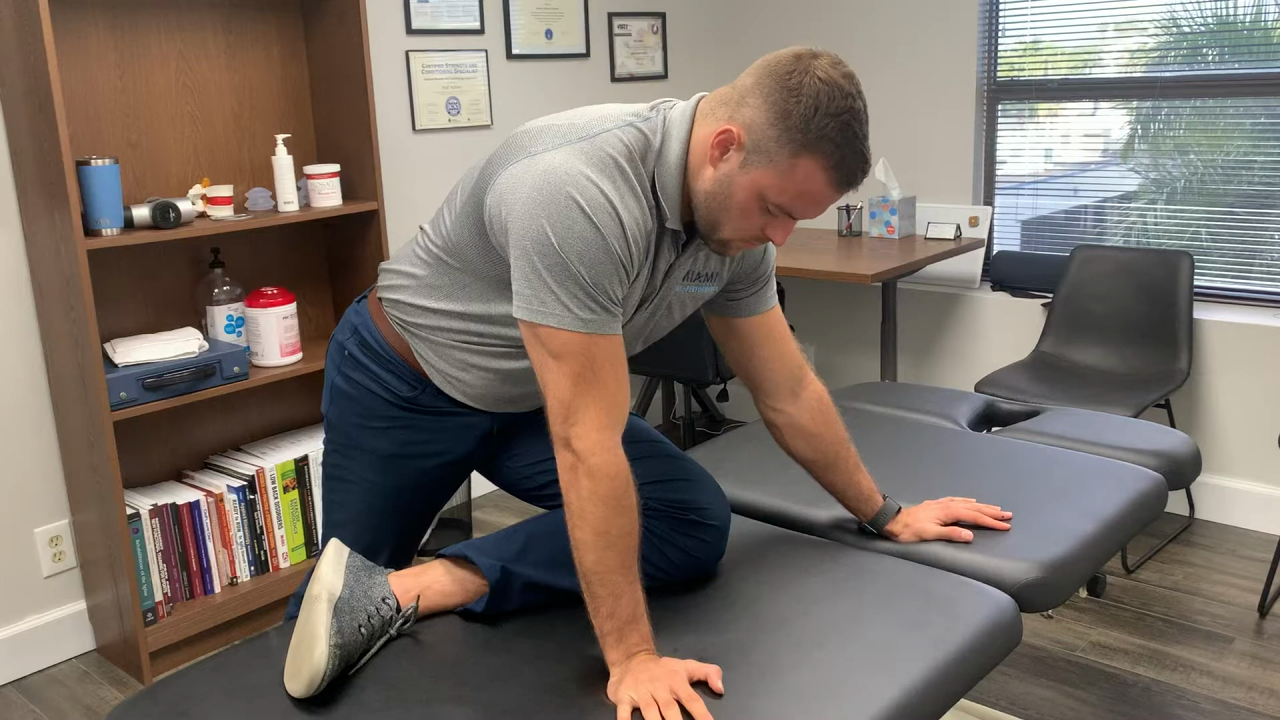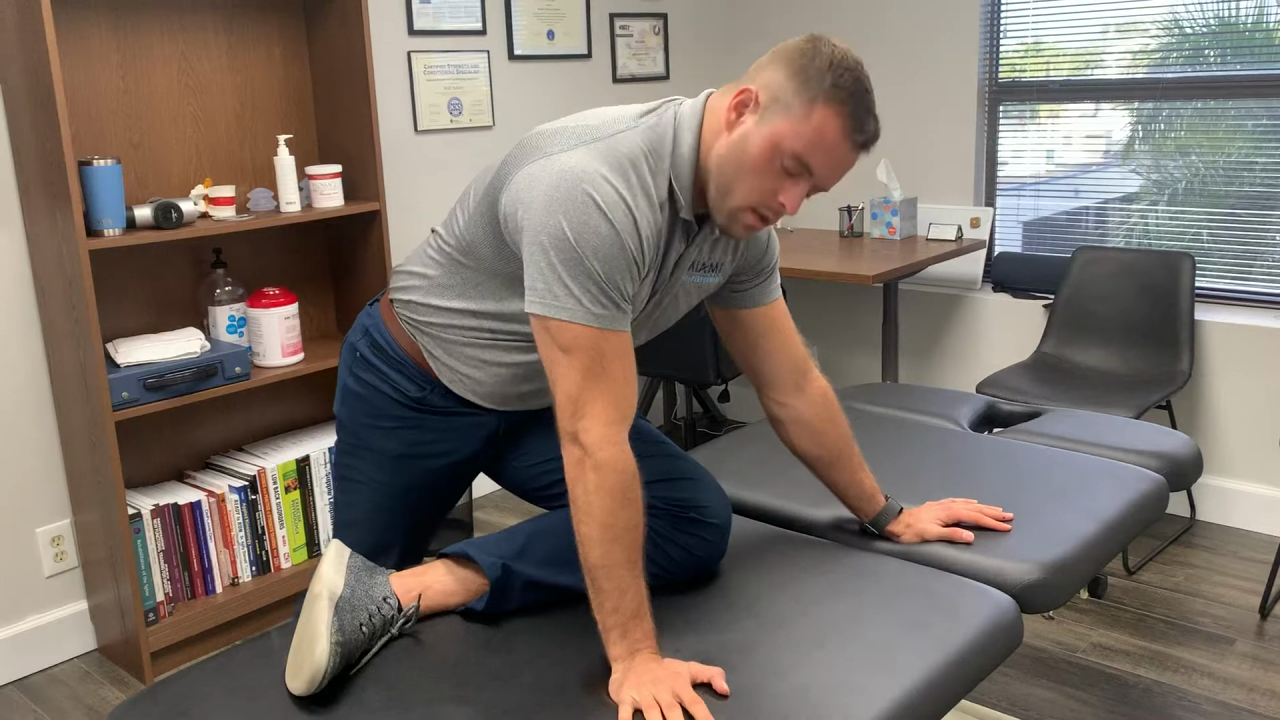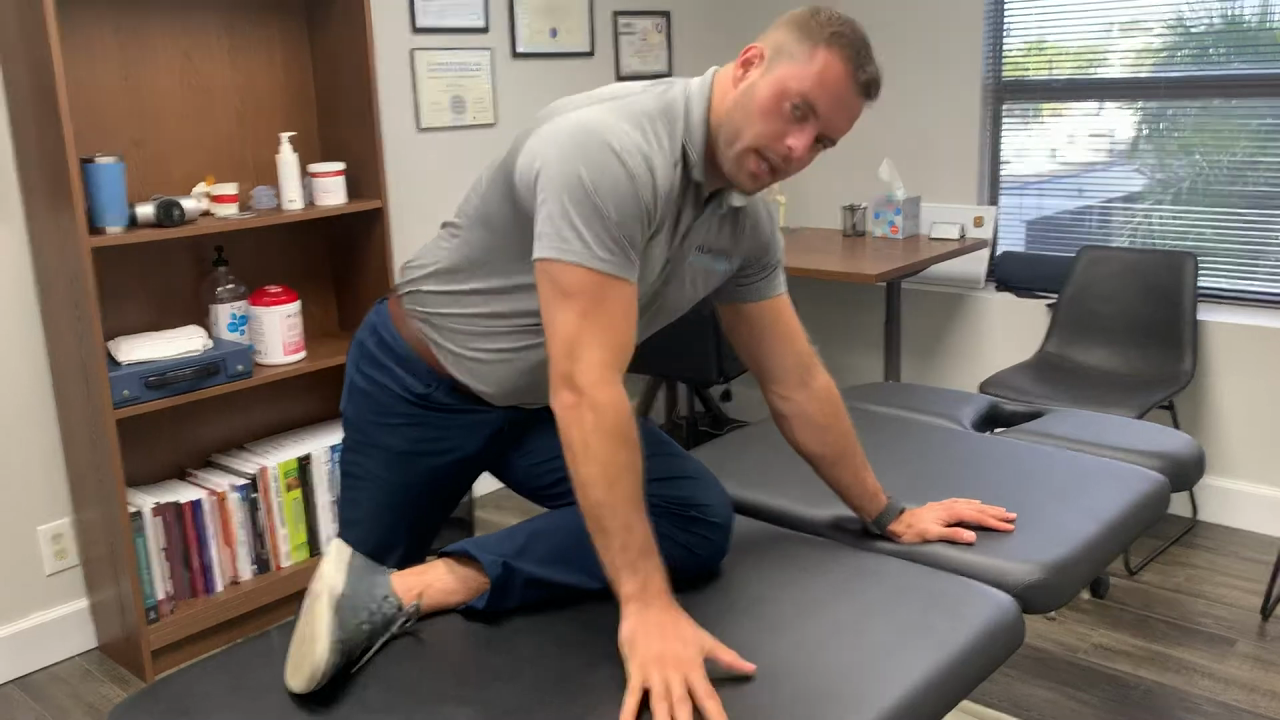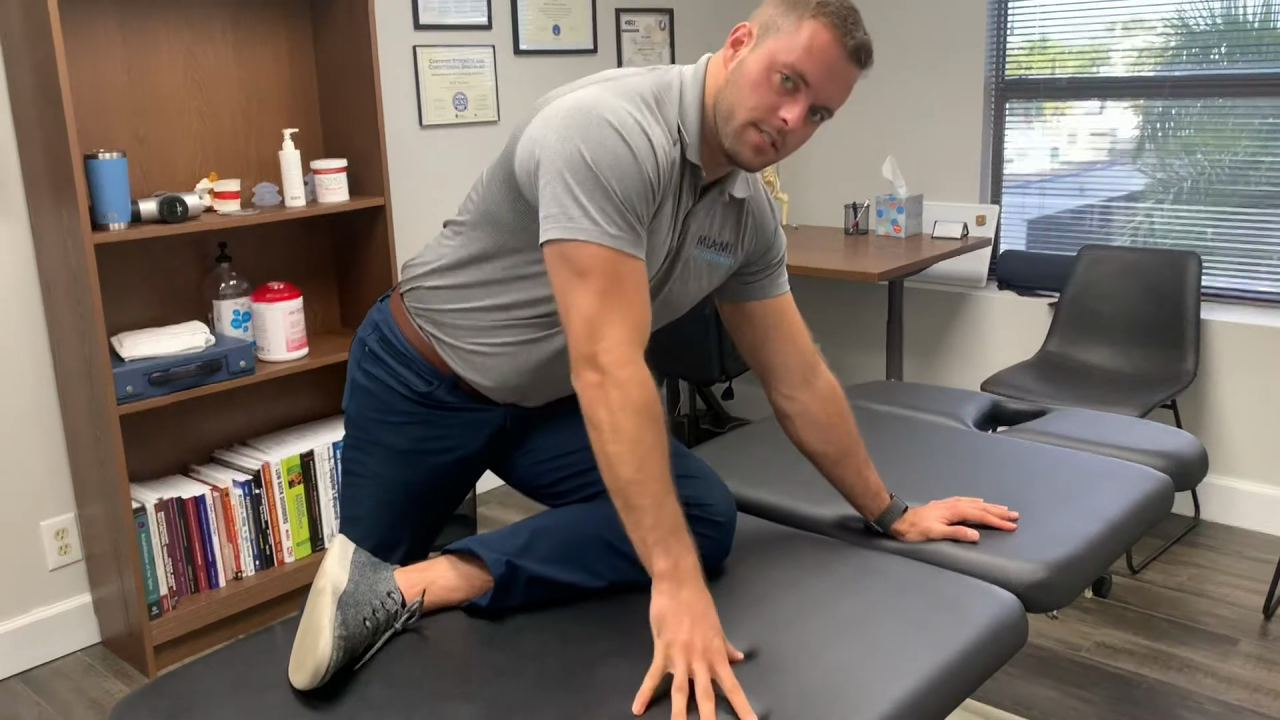
dt=0.3s
person 1, frame 1
left shoulder: (734, 223)
right shoulder: (579, 190)
left elbow: (788, 394)
right elbow: (589, 447)
left wrist: (886, 515)
right wrist: (631, 657)
left hip: (530, 395)
right hip: (401, 379)
left knee: (694, 523)
right knee: (338, 612)
left ankle: (407, 594)
person 1, frame 2
left shoulder: (740, 219)
right shoulder: (594, 188)
left elbow: (791, 389)
right elbow: (595, 440)
left wrist: (887, 516)
right wrist: (634, 656)
left hip: (534, 395)
right hip: (415, 381)
left knee: (696, 522)
left ankle: (407, 592)
person 1, frame 3
left shoulder: (747, 220)
right shoulder: (611, 147)
left elbow: (796, 383)
right elbow: (586, 390)
left wrist: (888, 515)
right wrist: (646, 605)
left hip: (538, 399)
right hip: (420, 380)
left knee: (697, 520)
right knee: (366, 582)
left ankle: (411, 591)
person 1, frame 4
left shoulder: (749, 215)
right shoulder: (608, 129)
left elbow: (798, 383)
right elbow: (607, 368)
left wrist: (891, 514)
right wrist: (675, 582)
left hip: (546, 398)
right hip: (423, 378)
left knee: (704, 517)
right knee: (373, 576)
left ankle: (415, 587)
